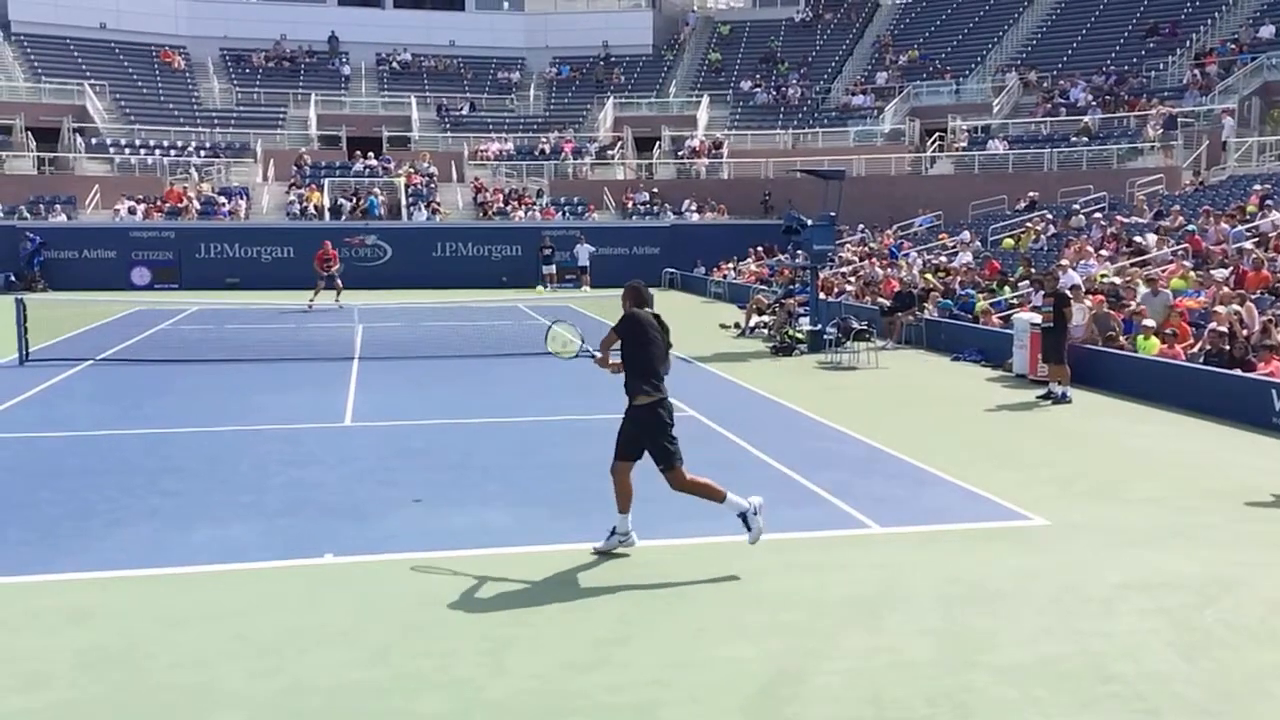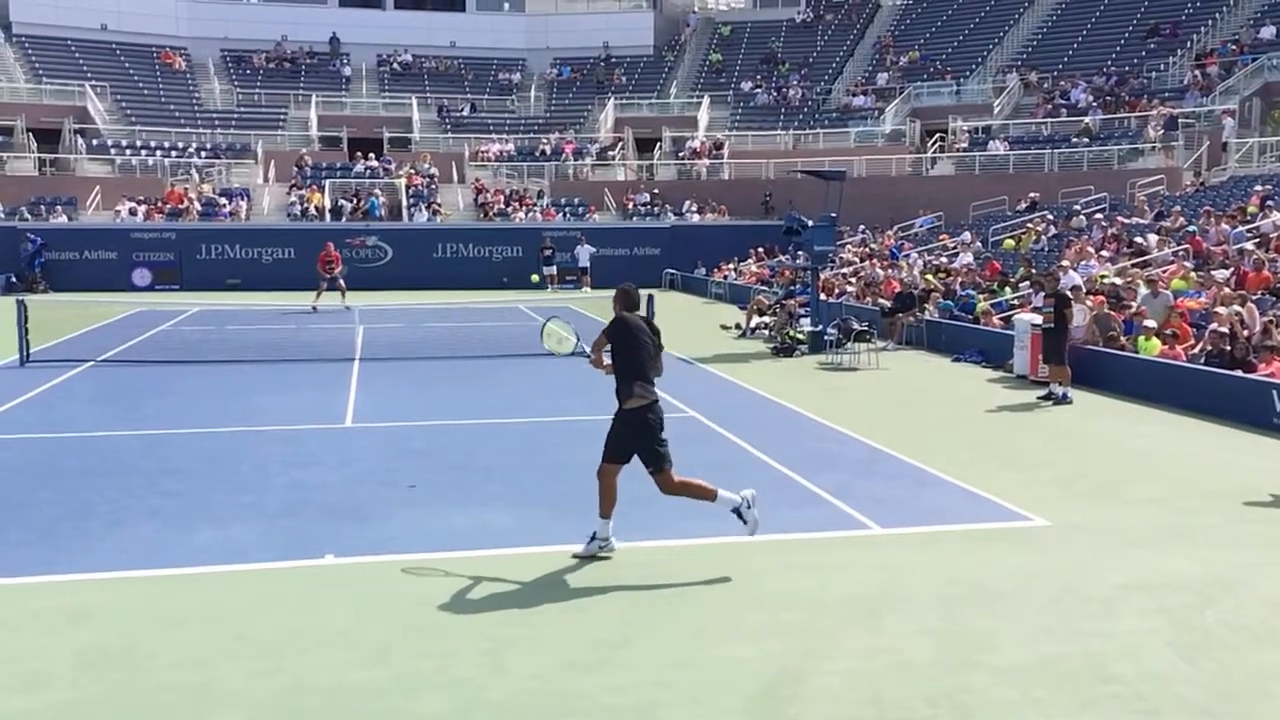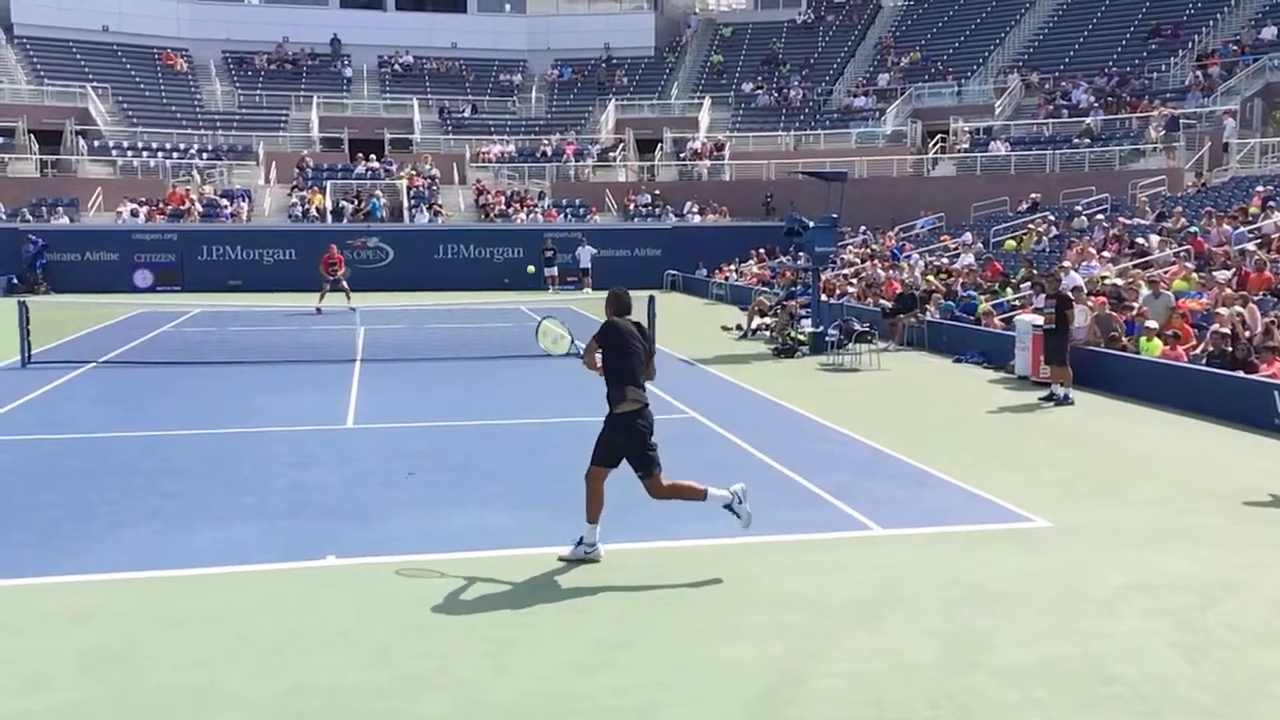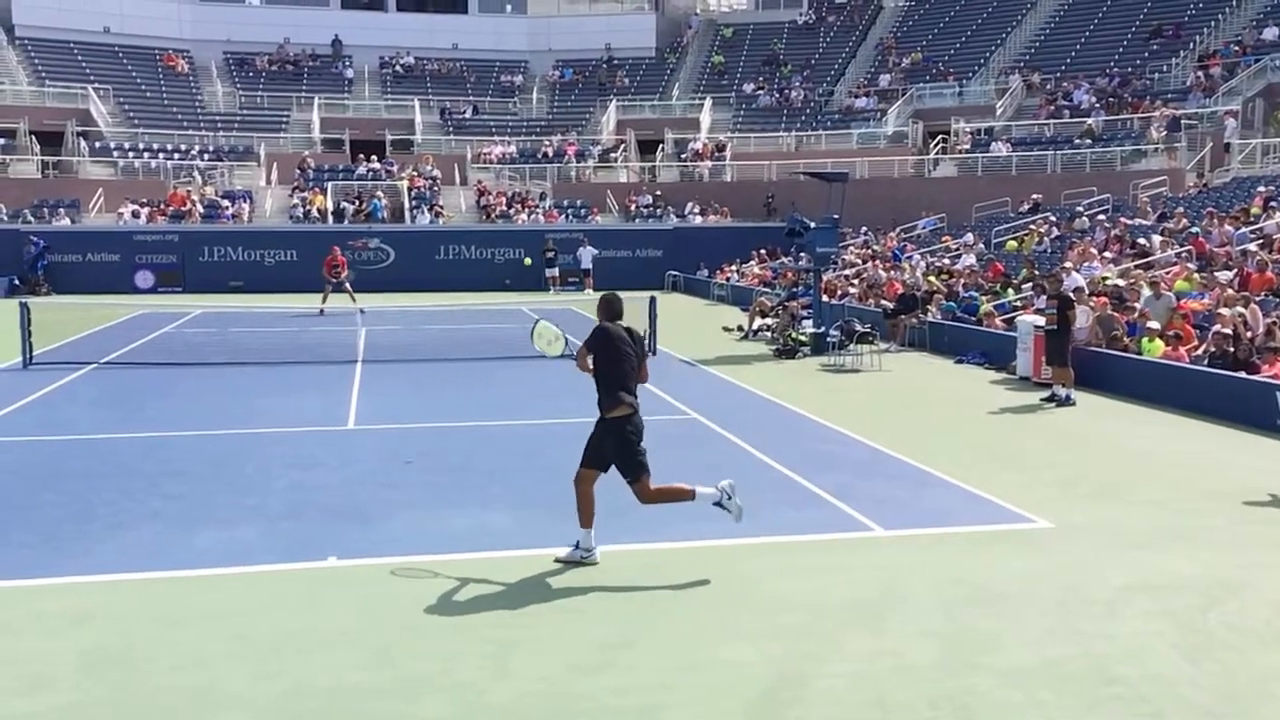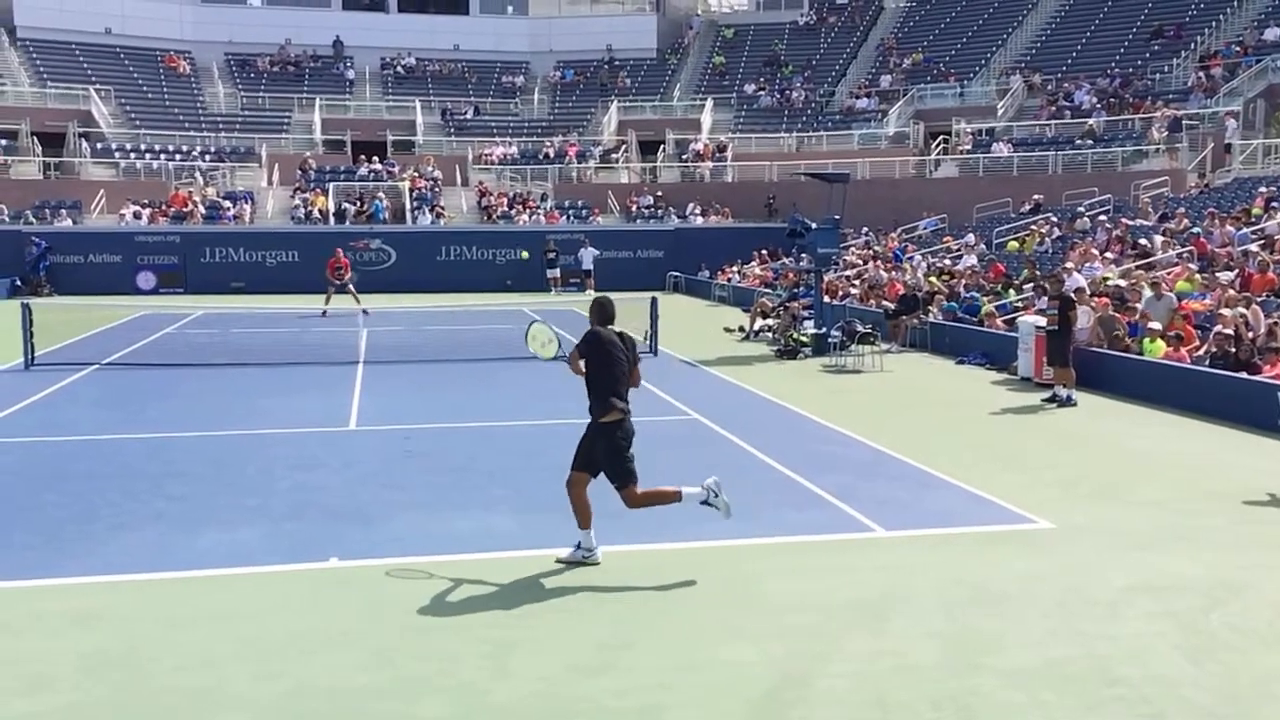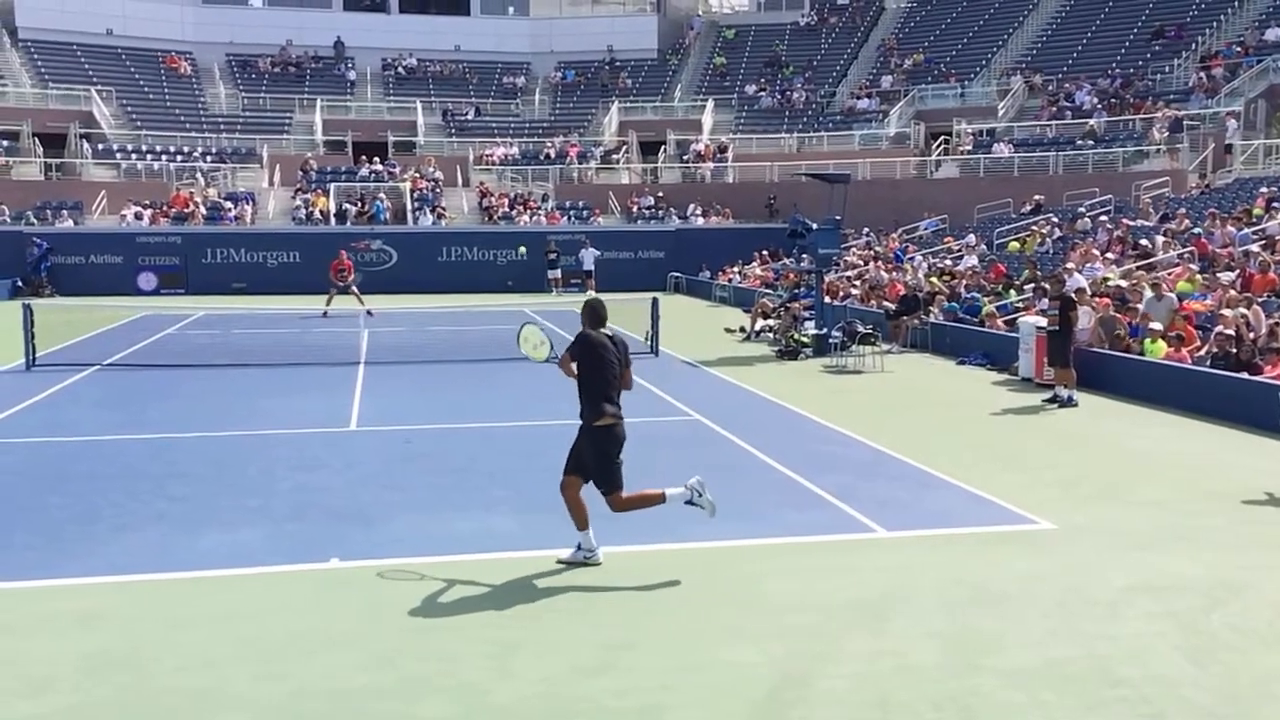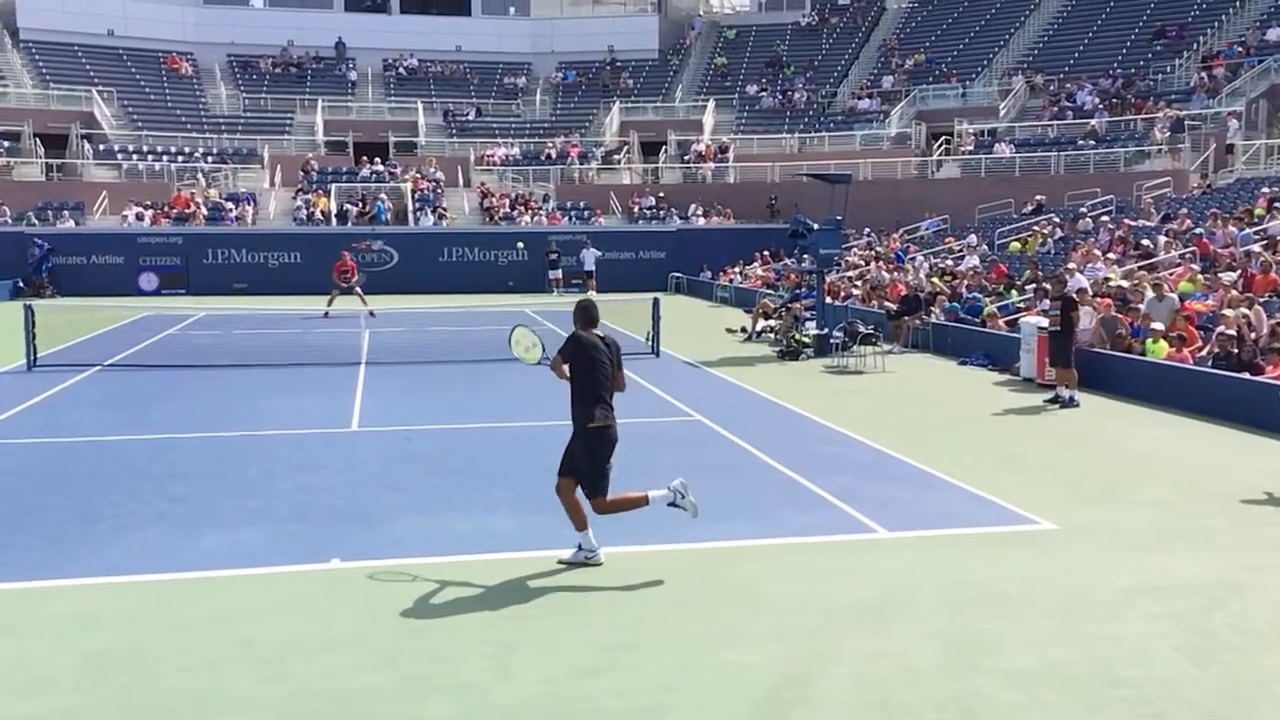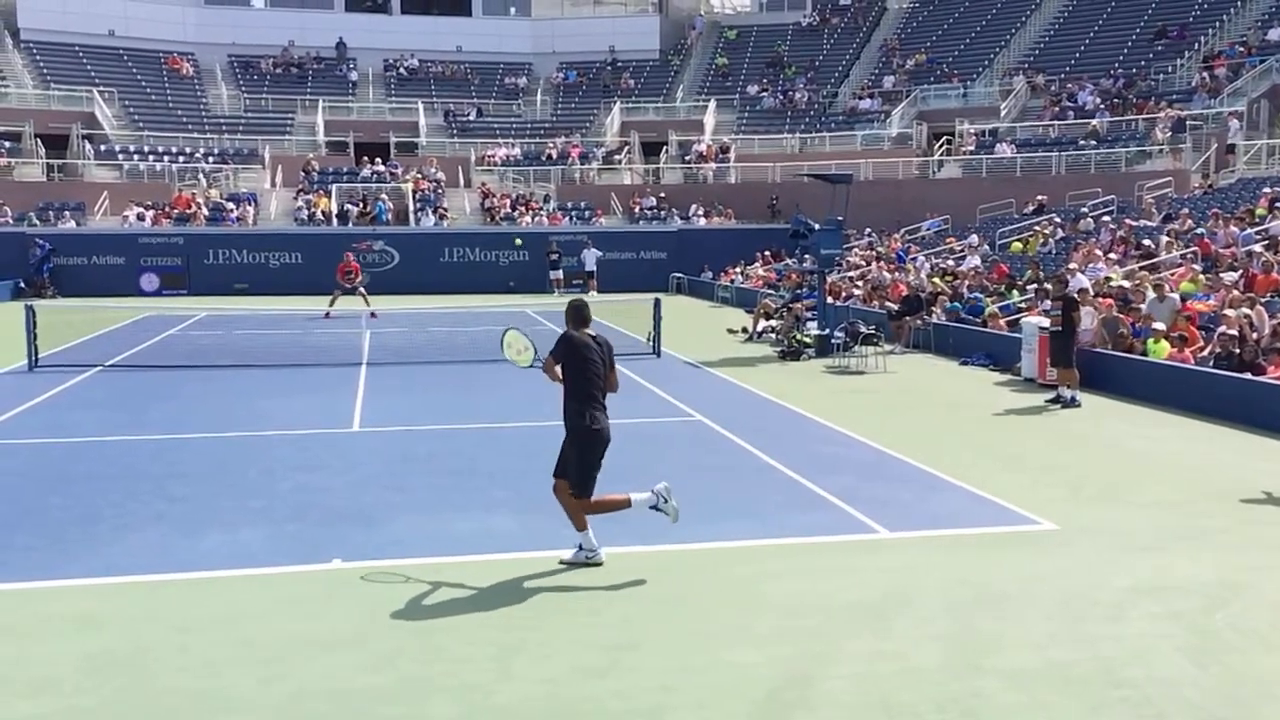
dt=0.2s
person 1, frame 1
left shoulder: (632, 318)
right shoulder: (659, 324)
left elbow: (605, 345)
left wrist: (605, 360)
right wrist: (627, 364)
left hip: (652, 410)
right hip: (638, 409)
left knee: (679, 480)
right knee: (619, 470)
left ankle: (745, 508)
right ankle: (622, 532)
person 1, frame 2
left shoulder: (622, 322)
right shoulder: (650, 328)
left elbow: (597, 347)
right elbow: (657, 370)
left wrist: (599, 361)
left hip: (642, 414)
right hip: (628, 413)
left knee: (668, 483)
right knee: (605, 473)
left ankle: (738, 502)
right ankle: (602, 538)
person 1, frame 3
left shoulder: (612, 326)
right shoulder: (641, 332)
left elbow: (589, 353)
right elbow: (650, 373)
left wrist: (593, 364)
left hip: (632, 418)
right hip: (619, 418)
left knee: (657, 487)
right knee: (593, 477)
left ankle: (729, 498)
right ankle: (589, 544)
person 1, frame 4
left shoulder: (603, 332)
right shoulder: (634, 337)
left elbow: (581, 357)
right elbow: (643, 377)
left wrist: (588, 367)
left hip: (621, 423)
right hip: (611, 422)
left knee: (645, 492)
right knee: (582, 479)
left ankle: (718, 494)
right ankle: (586, 547)
person 1, frame 5
left shoulder: (594, 336)
right shoulder: (627, 340)
left elbow: (573, 361)
right elbow: (635, 380)
left wrist: (583, 371)
left hip: (612, 428)
right hip: (602, 426)
left knee: (632, 497)
right knee: (575, 483)
left ankle: (704, 493)
right ankle: (587, 548)
person 1, frame 6
left shoulder: (586, 339)
right shoulder: (619, 343)
left elbow: (564, 363)
right elbow: (627, 383)
left wrist: (576, 373)
left hip: (603, 430)
right hip: (594, 429)
left knee: (617, 501)
right knee: (568, 486)
left ankle: (687, 493)
right ankle: (588, 548)
person 1, frame 7
left shoulder: (577, 340)
right shoulder: (611, 344)
left elbow: (556, 365)
right elbow: (620, 385)
left wrist: (567, 375)
left hip: (595, 431)
right hip: (591, 430)
left knee: (601, 504)
right knee: (564, 487)
left ankle: (670, 494)
right ankle: (589, 549)
person 1, frame 8
left shoulder: (569, 339)
right shoulder: (604, 344)
left elbow: (548, 367)
right elbow: (613, 386)
left wrist: (560, 378)
left hip: (587, 430)
right hip: (592, 428)
left knee: (583, 503)
right knee: (561, 488)
left ankle: (653, 498)
right ankle: (589, 549)
